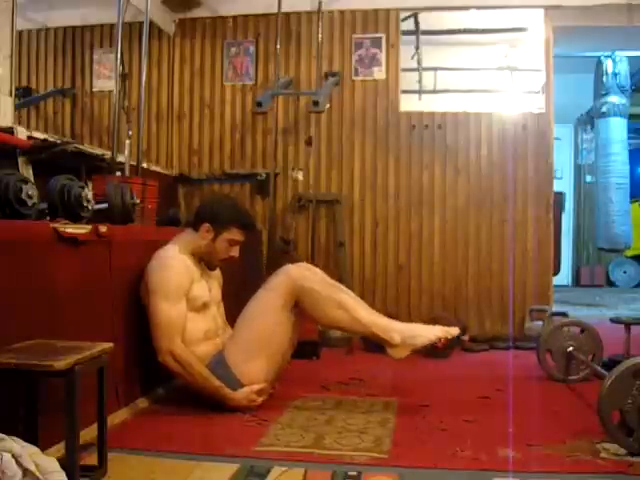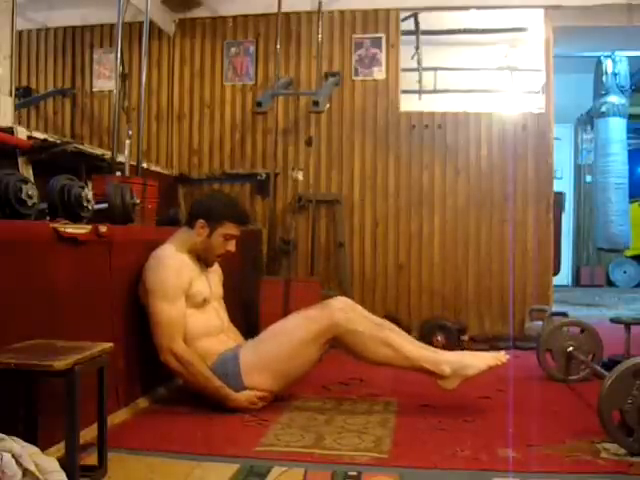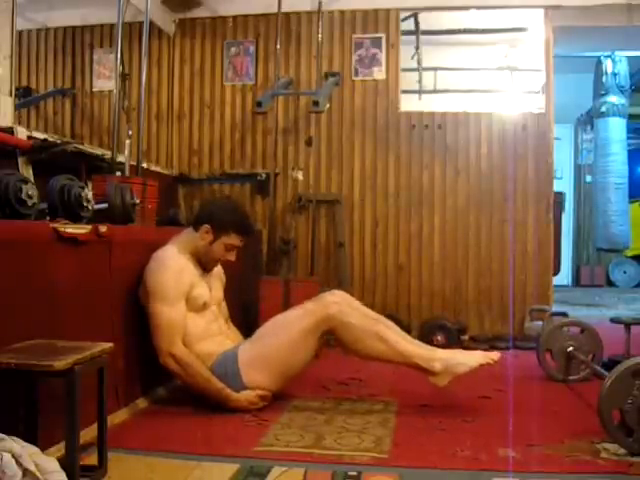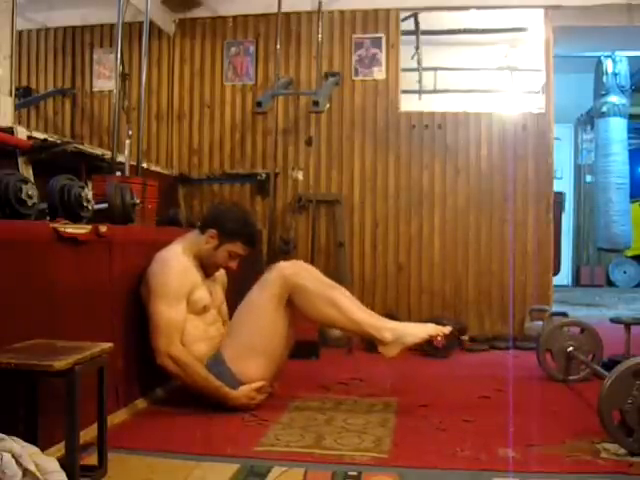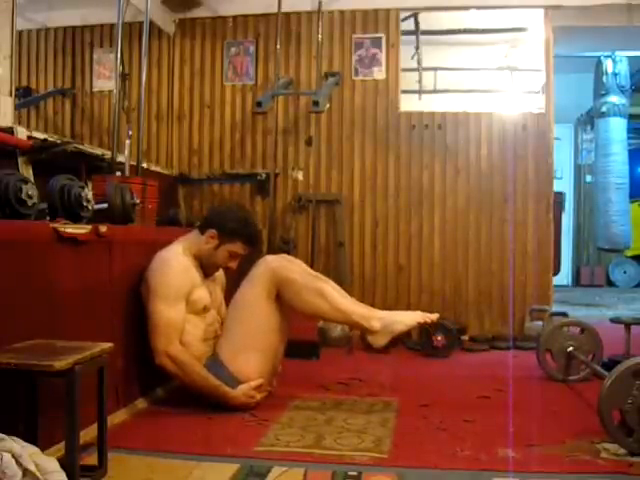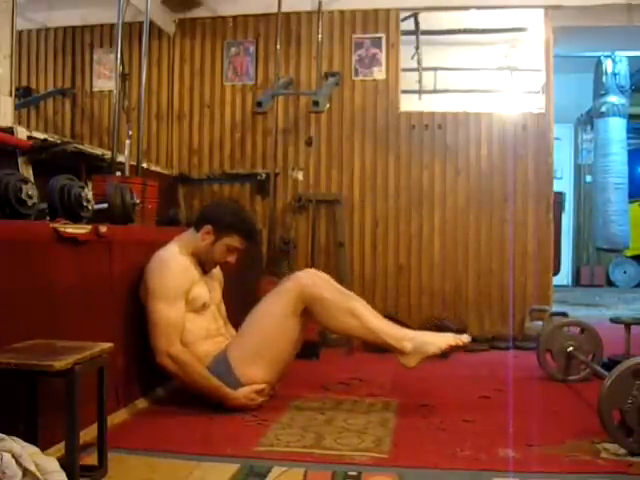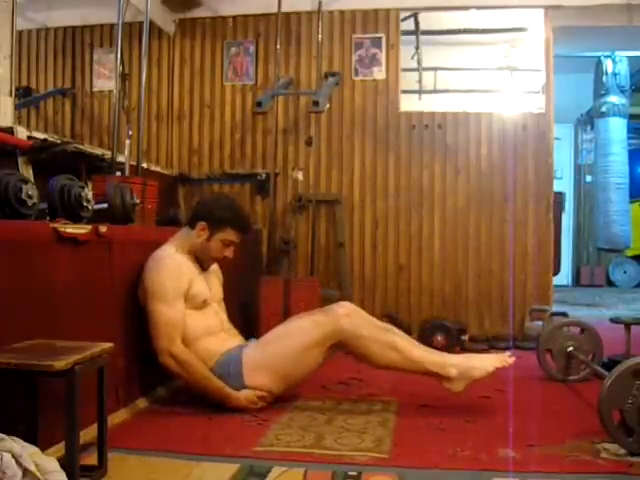
dt=0.7s
person 1, frame 1
left shoulder: (206, 266)
right shoulder: (169, 266)
right elbow: (169, 351)
left wrist: (258, 358)
right wrist: (228, 396)
left hip: (231, 365)
right hip: (223, 376)
left knee: (301, 278)
right knee: (294, 277)
left ankle: (392, 333)
right ankle: (395, 335)
person 1, frame 2
left shoulder: (207, 265)
right shoulder: (167, 265)
right elbow: (171, 351)
left wrist: (258, 358)
right wrist: (228, 397)
left hip: (236, 362)
right hip: (226, 375)
left knee: (338, 309)
right knee: (335, 316)
left ankle: (440, 362)
right ankle: (443, 365)
person 1, frame 3
left shoulder: (210, 266)
right shoulder: (168, 267)
right elbow: (170, 353)
left wrist: (257, 356)
right wrist: (229, 397)
left hip: (236, 363)
right hip: (225, 375)
left knee: (333, 302)
right knee: (329, 307)
left ankle: (431, 358)
right ankle: (435, 362)
person 1, frame 4
left shoulder: (211, 268)
right shoulder: (171, 267)
right elbow: (167, 354)
left wrist: (261, 363)
right wrist: (228, 395)
left hip: (230, 367)
right hip: (222, 376)
left knee: (296, 273)
right knee: (285, 274)
left ankle: (384, 332)
right ankle: (386, 333)
person 1, frame 5
left shoulder: (210, 269)
right shoulder: (172, 266)
right elbow: (165, 353)
left wrist: (265, 362)
right wrist: (227, 395)
left hip: (229, 370)
right hip: (220, 377)
left knee: (282, 268)
right knee: (272, 268)
left ankle: (373, 321)
right ankle: (375, 323)
person 1, frame 6
left shoulder: (208, 267)
right shoulder: (169, 266)
right elbow: (167, 352)
left wrist: (261, 360)
right wrist: (228, 396)
left hip: (232, 365)
right hip: (224, 377)
left knee: (311, 282)
right knee: (303, 285)
left ankle: (403, 341)
right ankle: (405, 343)
person 1, frame 7
left shoulder: (207, 267)
right shoulder: (166, 266)
right elbow: (169, 351)
left wrist: (264, 357)
right wrist: (229, 396)
left hip: (239, 358)
right hip: (228, 374)
left knee: (343, 314)
right knee: (339, 321)
left ankle: (447, 366)
right ankle: (450, 369)
